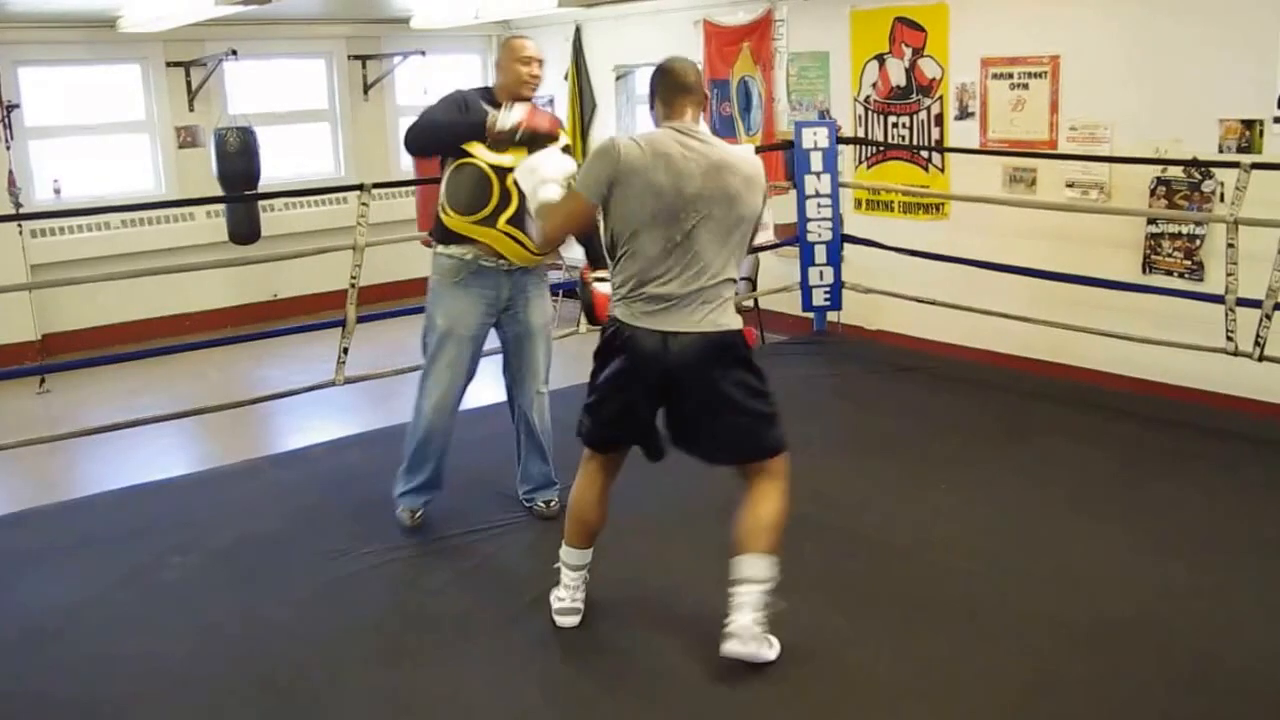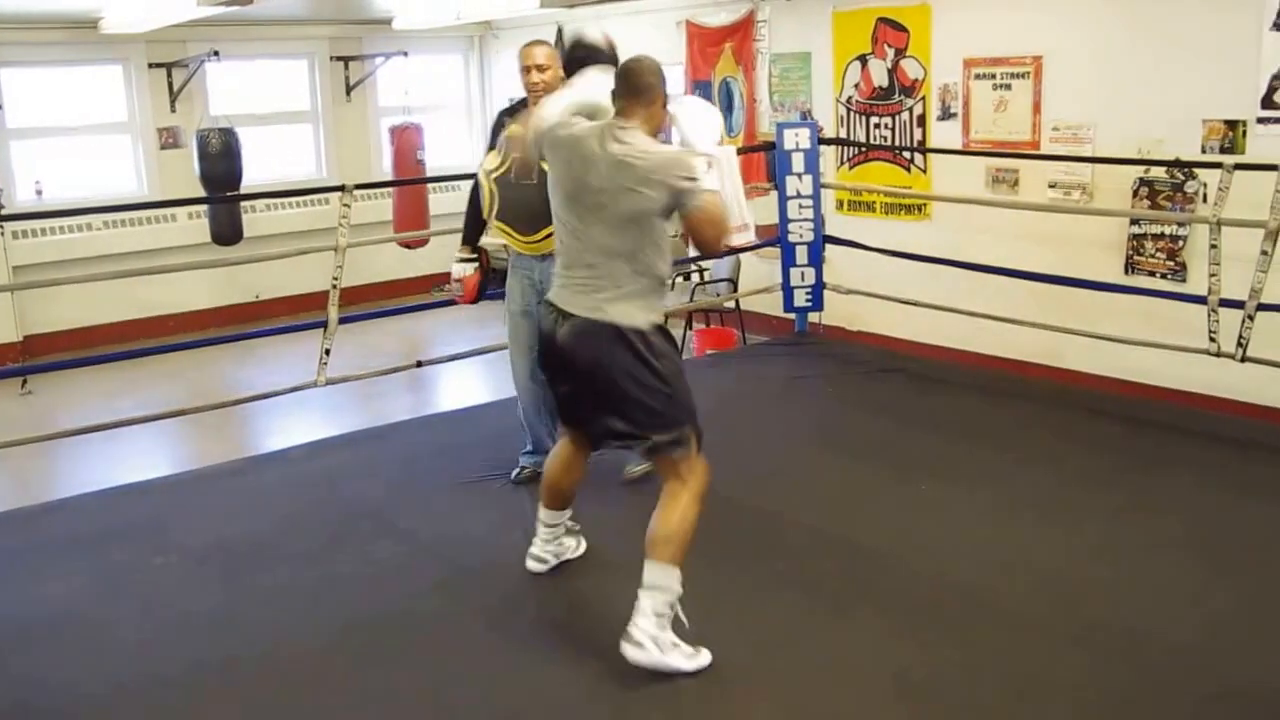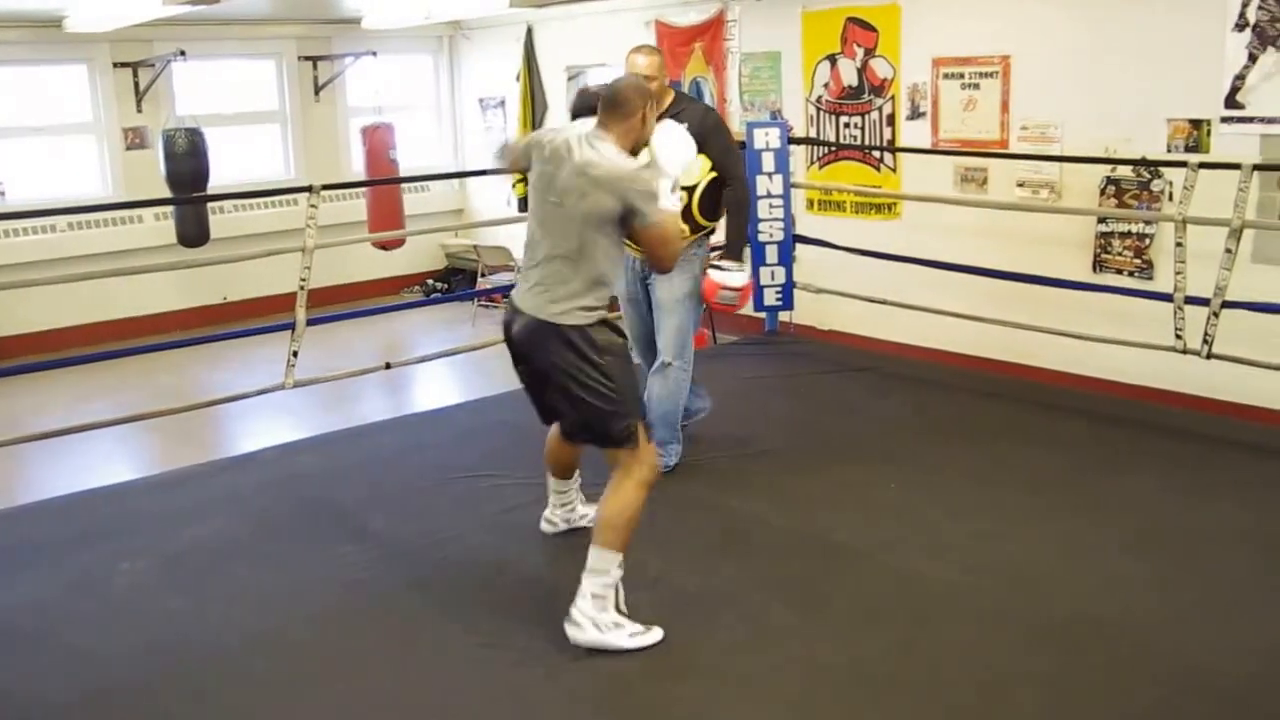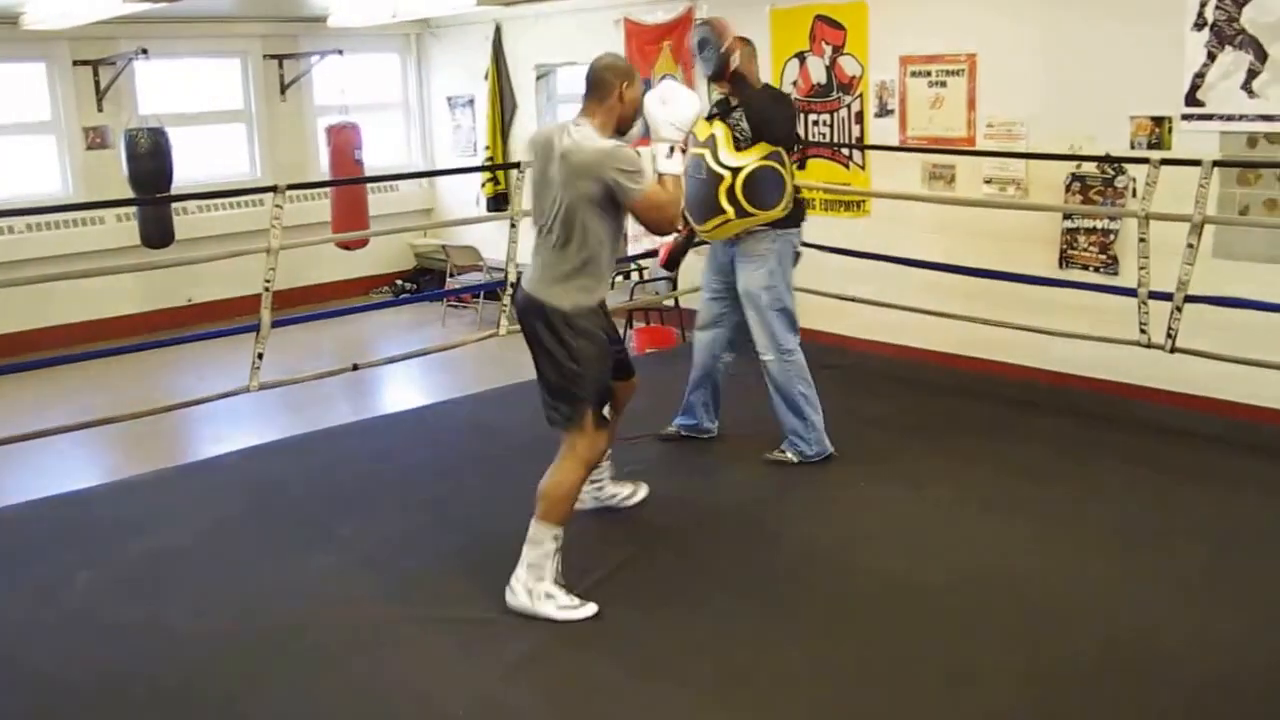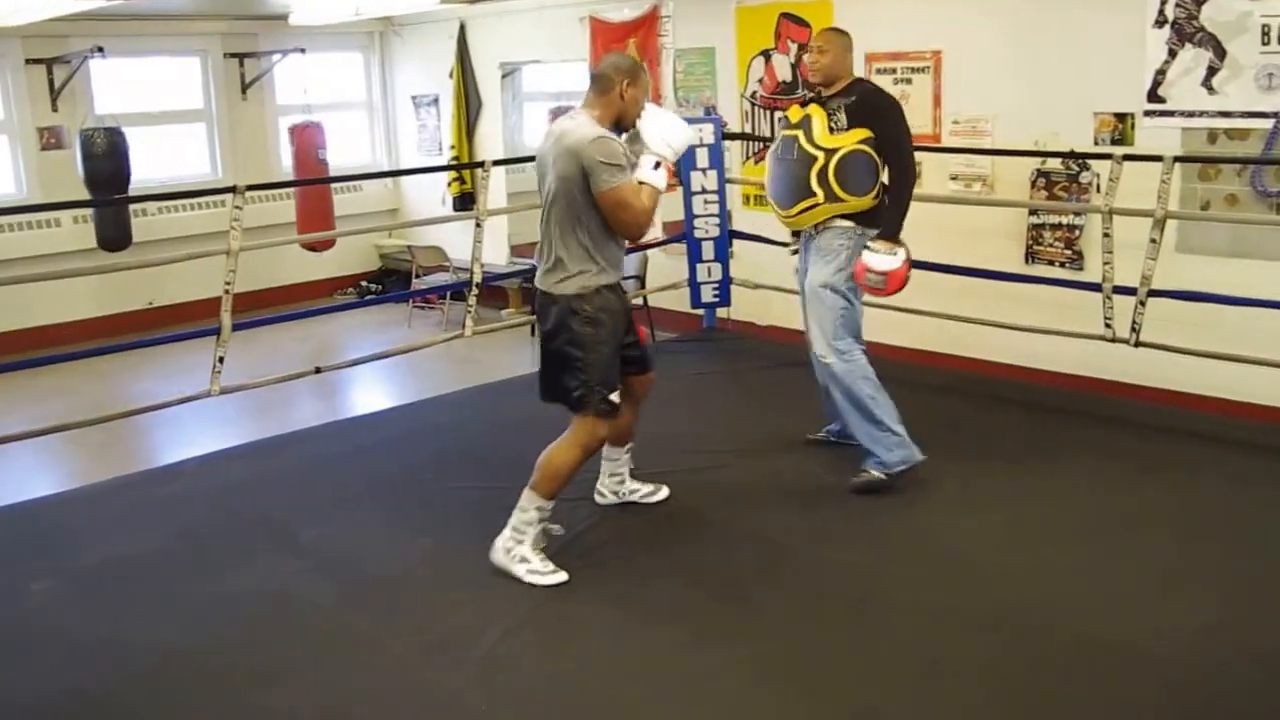
dt=1s
person 1, frame 1
left shoulder: (619, 155)
right shoulder: (748, 167)
left elbow: (551, 235)
left wrist: (544, 188)
left hip: (634, 339)
right hip: (713, 343)
left knee: (599, 462)
right knee: (768, 474)
left ankle: (569, 593)
right ankle: (746, 622)
person 1, frame 2
left shoulder: (567, 139)
right shoulder: (670, 163)
left elbow: (531, 126)
right elbow: (713, 241)
left wrist: (576, 89)
left hip: (562, 321)
right hip: (625, 333)
left knee: (576, 430)
right knee: (687, 473)
left ankle: (546, 542)
right ankle: (651, 629)
person 1, frame 3
left shoulder: (554, 143)
right shoulder: (631, 176)
left elbow: (509, 155)
right elbow: (665, 257)
right wrist: (665, 190)
left hip: (524, 317)
right hip: (573, 329)
left knee: (571, 416)
right knee: (636, 463)
left ankle: (561, 509)
right ankle: (595, 610)
person 1, frame 4
left shoulder: (550, 136)
right shoulder: (611, 157)
right elbow: (666, 219)
right wrist: (669, 149)
left hip: (548, 294)
right hip: (566, 306)
left knee: (619, 386)
right knee: (581, 438)
left ankle: (599, 486)
right ankle: (533, 579)
person 1, frame 5
left shoulder: (561, 130)
right shoulder: (599, 143)
right elbow: (633, 225)
left wrist: (643, 160)
right wrist: (656, 162)
left hip: (592, 287)
right hip: (580, 297)
left knee: (636, 382)
right knee: (591, 426)
left ankle: (615, 481)
right ankle: (516, 539)
person 2, frame 1
right shoulder: (467, 107)
right elbow: (417, 139)
right wrist: (492, 126)
left hip: (529, 277)
right hip: (466, 271)
left knee: (532, 388)
right knee: (443, 385)
left ankle: (538, 485)
right ankle: (414, 489)
person 2, frame 2
right shoulder: (506, 120)
right elbow: (485, 184)
right wrist: (468, 248)
right hip: (522, 261)
right knee: (526, 364)
right ankle: (539, 452)
person 2, frame 3
left shoulder: (699, 119)
left elbow: (735, 183)
left wrist: (733, 252)
left hip: (680, 255)
right hip: (632, 254)
left knee: (671, 355)
right knee: (646, 349)
left ankle: (659, 449)
right ankle: (691, 403)
person 2, frame 4
left shoulder: (767, 102)
right shoulder: (719, 111)
left elbow: (783, 132)
left wrist: (737, 79)
left hip: (766, 239)
right hip: (726, 240)
left knee: (776, 343)
right knee: (711, 332)
left ankle: (808, 442)
right ankle: (697, 418)
person 2, frame 5
left shoulder: (871, 102)
right shoulder: (810, 106)
left elbow: (903, 168)
left wrist: (887, 235)
right wrist: (800, 237)
left hip: (845, 235)
right hip: (816, 236)
left knee: (834, 346)
right knee: (830, 341)
left ankle: (891, 451)
right ankle: (845, 425)
